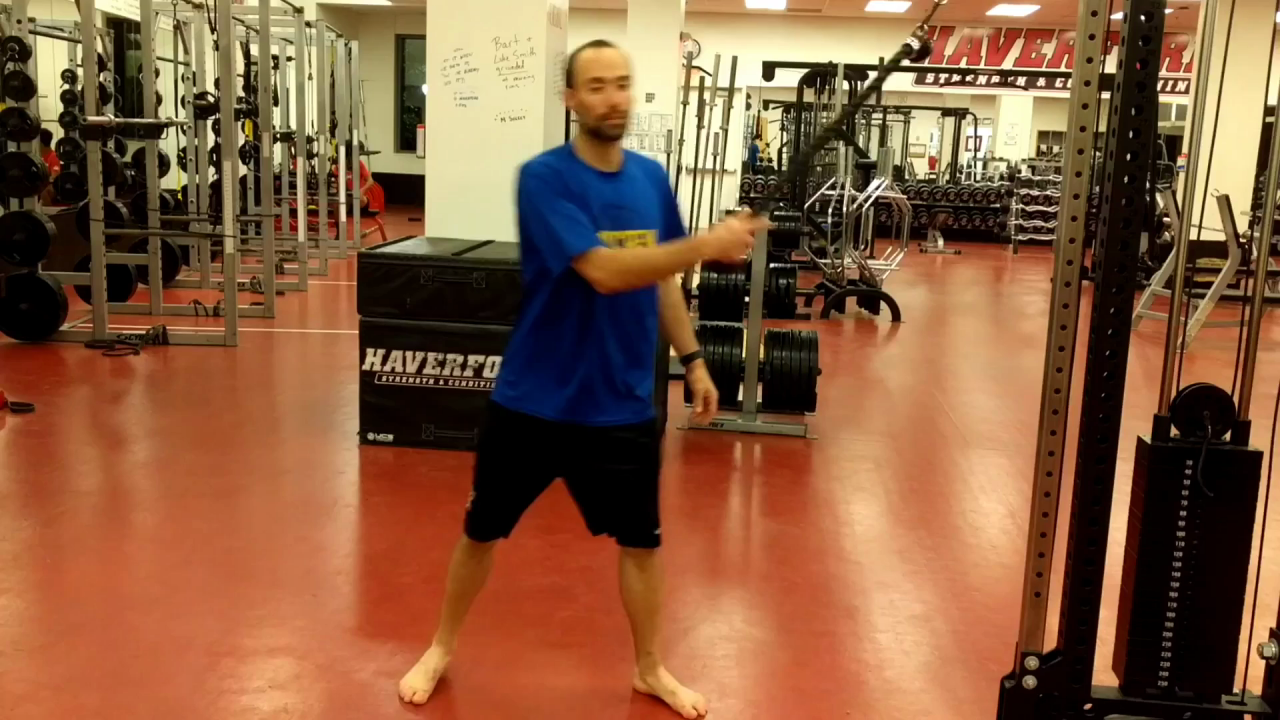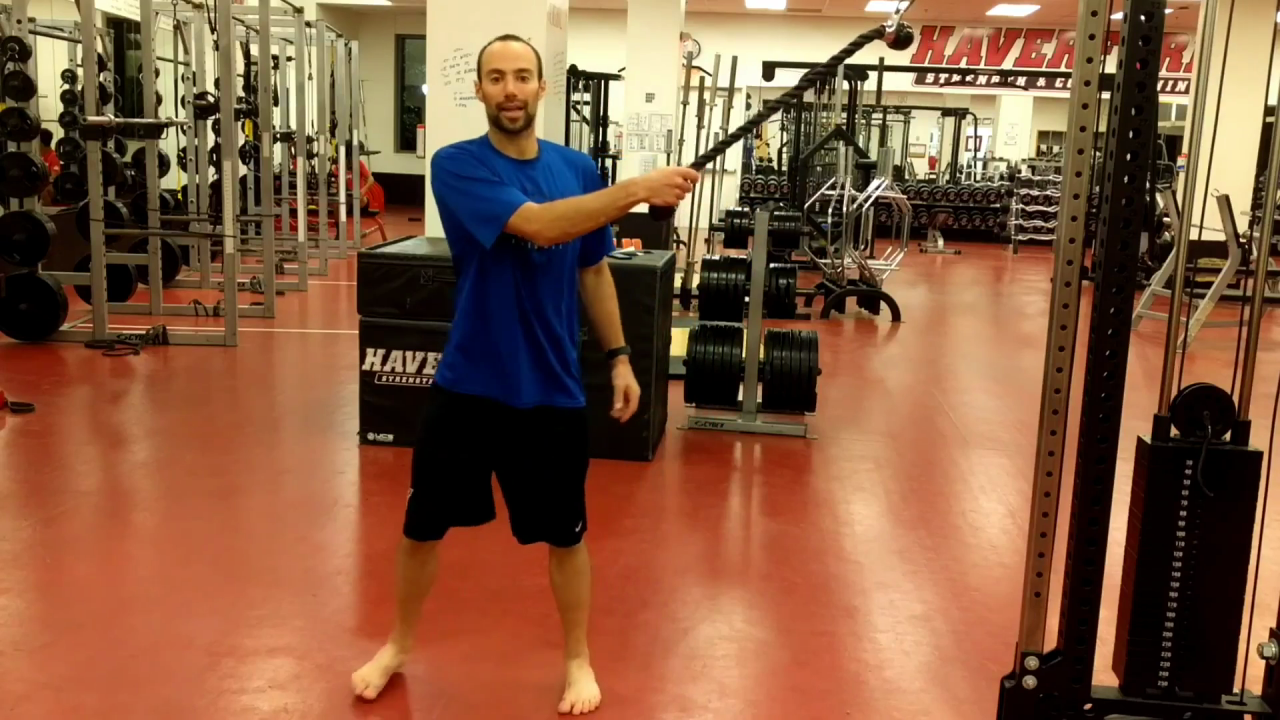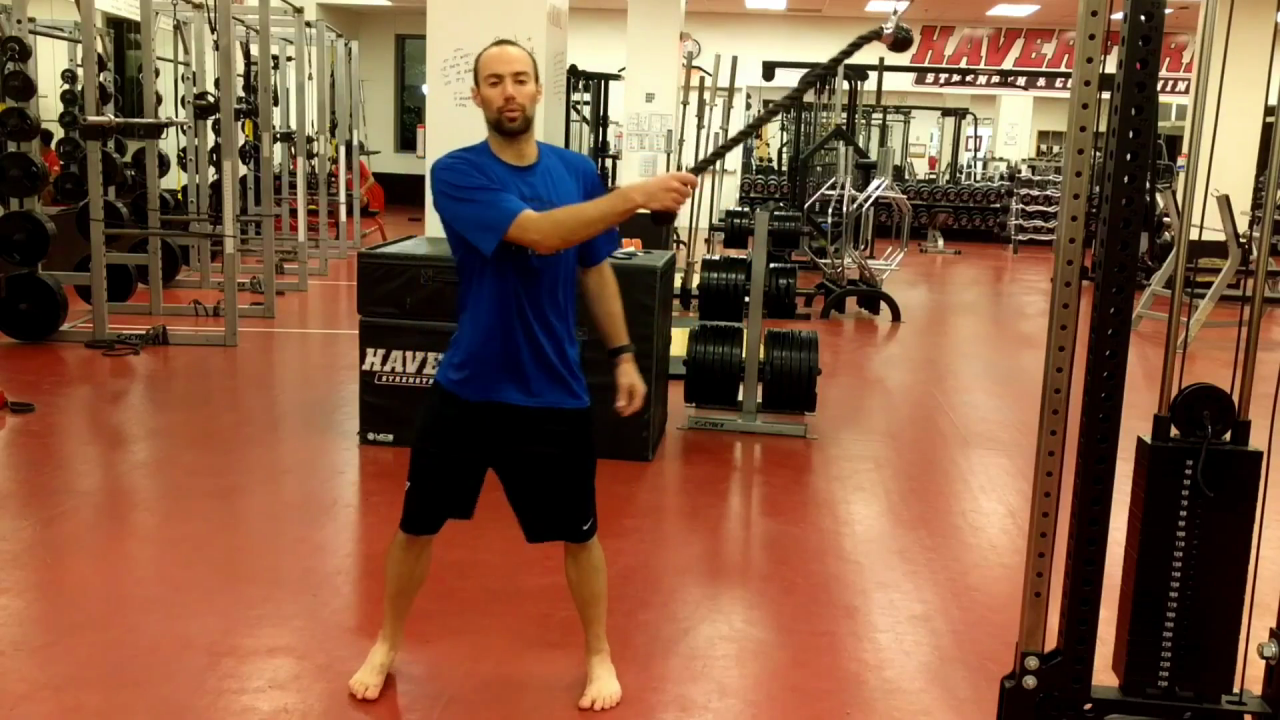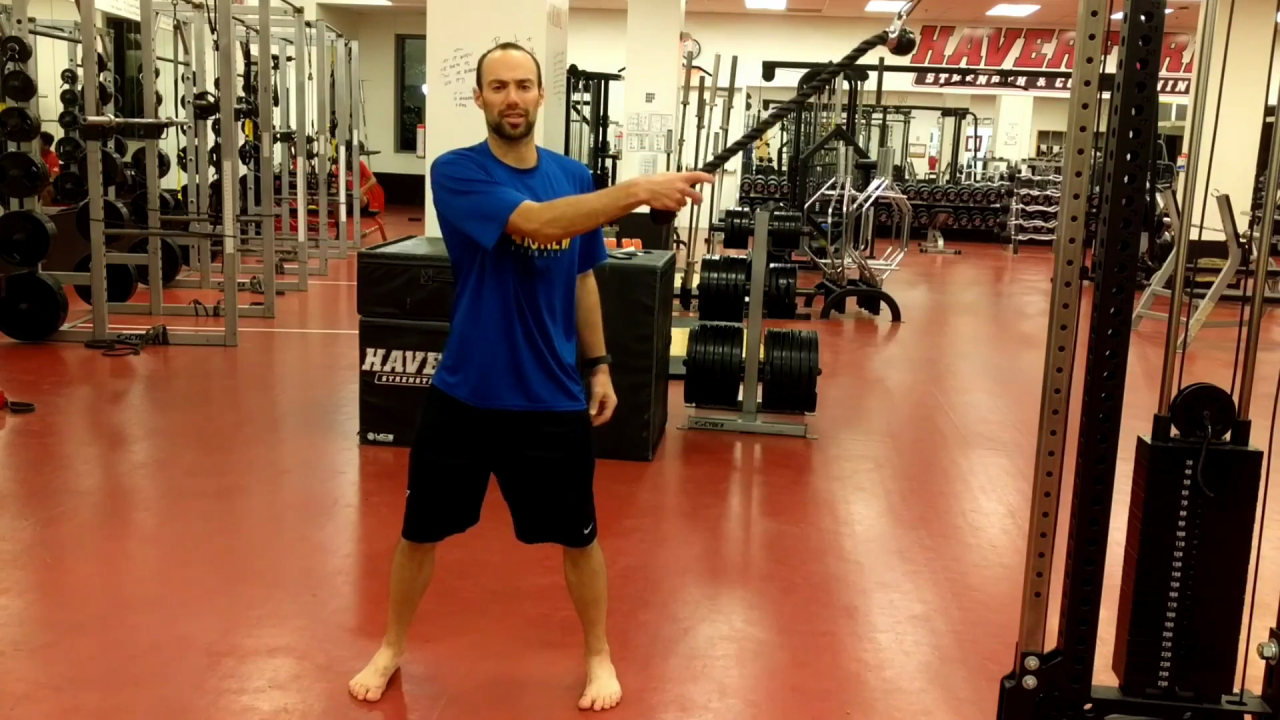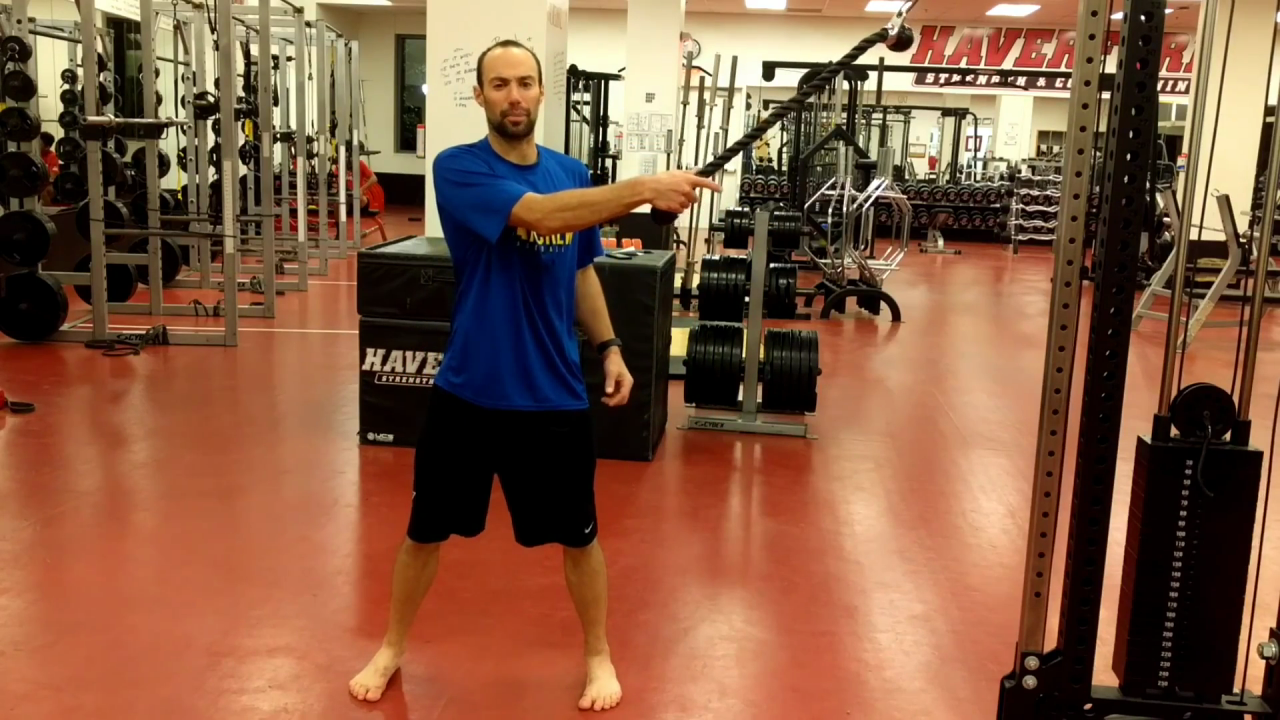
dt=0.7s
person 1, frame 1
left shoulder: (653, 179)
right shoulder: (542, 178)
right elbow: (602, 271)
left wrist: (693, 360)
right wrist: (707, 245)
left hip: (621, 404)
right hip: (531, 398)
left knee: (641, 539)
right knee: (482, 532)
right ankle: (441, 650)
person 1, frame 2
left shoulder: (577, 168)
right shoulder: (456, 165)
left elbow: (593, 270)
right elbow: (536, 223)
left wrist: (619, 356)
right wrist: (638, 188)
left hip: (553, 390)
right hip: (467, 386)
left knee: (566, 535)
right knee: (423, 526)
left ankle: (578, 659)
right ankle: (397, 646)
person 1, frame 3
left shoulder: (577, 171)
right shoulder: (456, 174)
left elbow: (595, 271)
right elbow: (536, 232)
left wrist: (624, 356)
right wrist: (636, 195)
left hip: (553, 392)
right hip: (467, 388)
left knee: (577, 531)
right knee: (418, 523)
left ankle: (598, 655)
right ankle: (386, 645)
person 1, frame 4
left shoulder: (574, 177)
right shoulder: (456, 172)
right elbow: (536, 223)
left wrist: (598, 365)
right wrist: (641, 190)
left hip: (551, 398)
right hip: (463, 394)
left knee: (578, 536)
right knee: (420, 531)
left ankle: (598, 655)
right ankle: (390, 650)
person 1, frame 5
left shoulder: (571, 174)
right shoulder: (458, 168)
right elbow: (537, 214)
left wrist: (609, 347)
right wrist: (643, 189)
left hip: (553, 396)
right hip: (467, 392)
left knee: (577, 536)
right knee: (426, 531)
left ankle: (598, 655)
right ankle: (390, 650)
